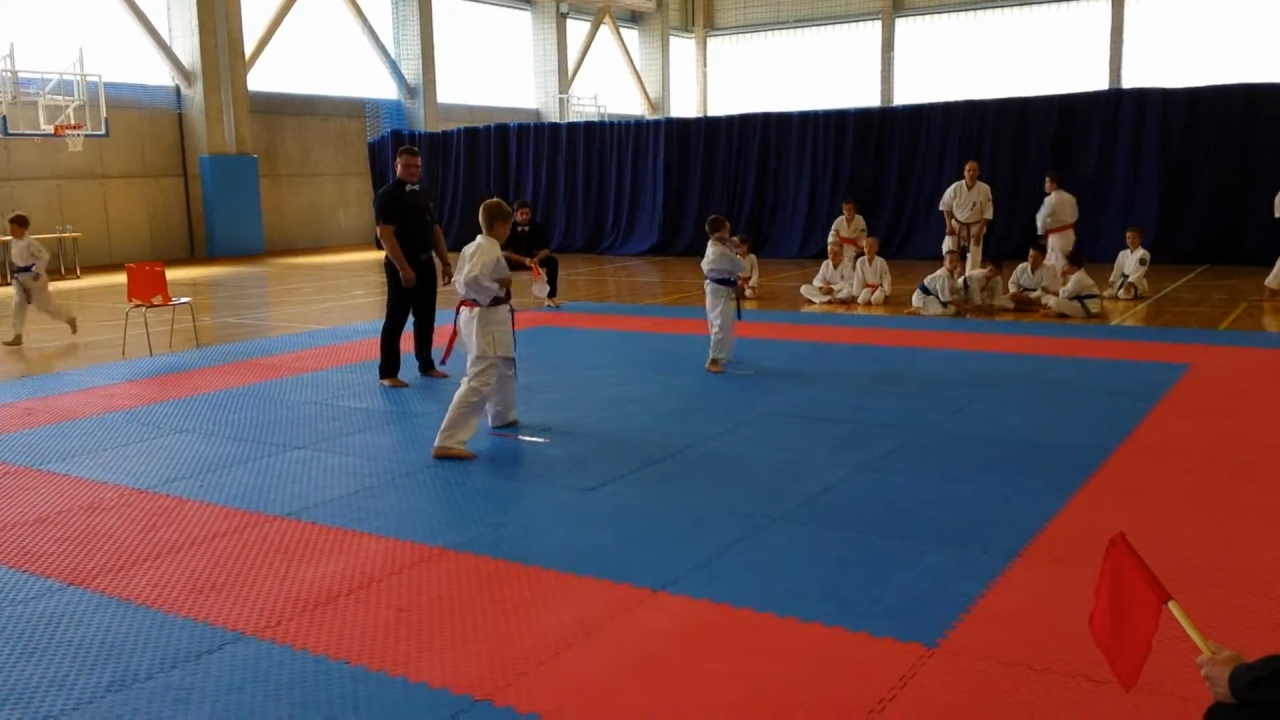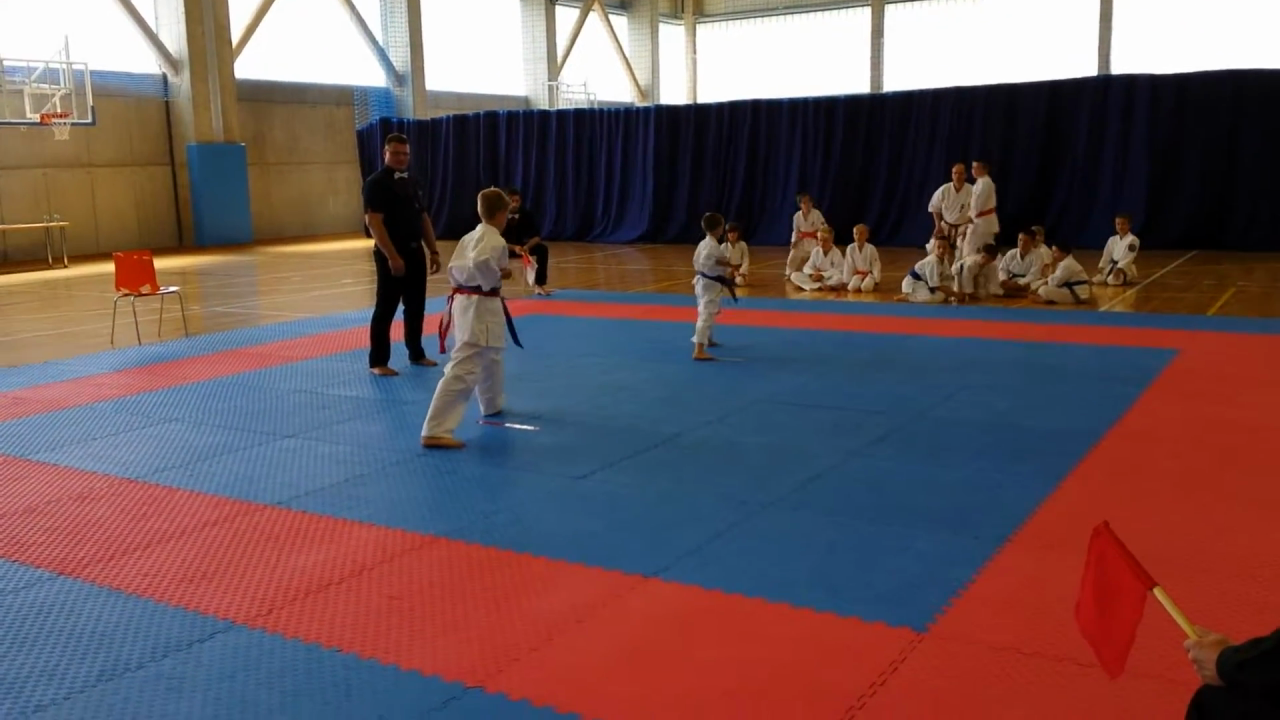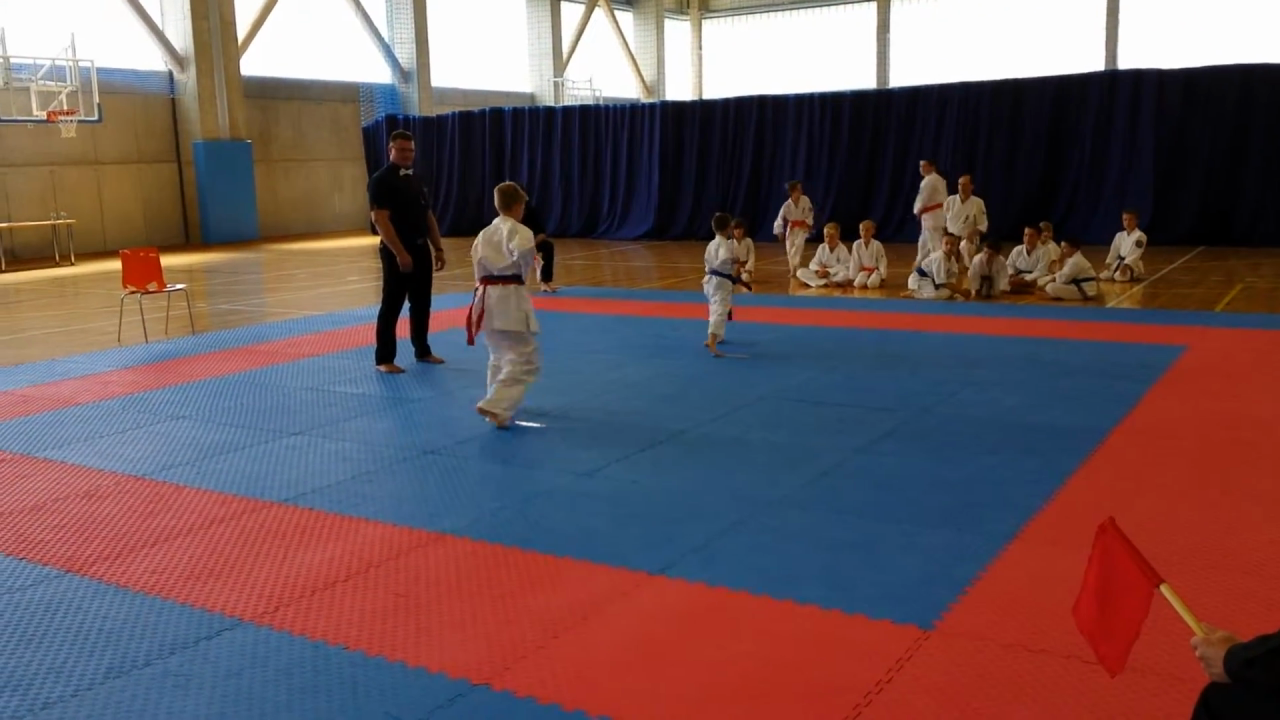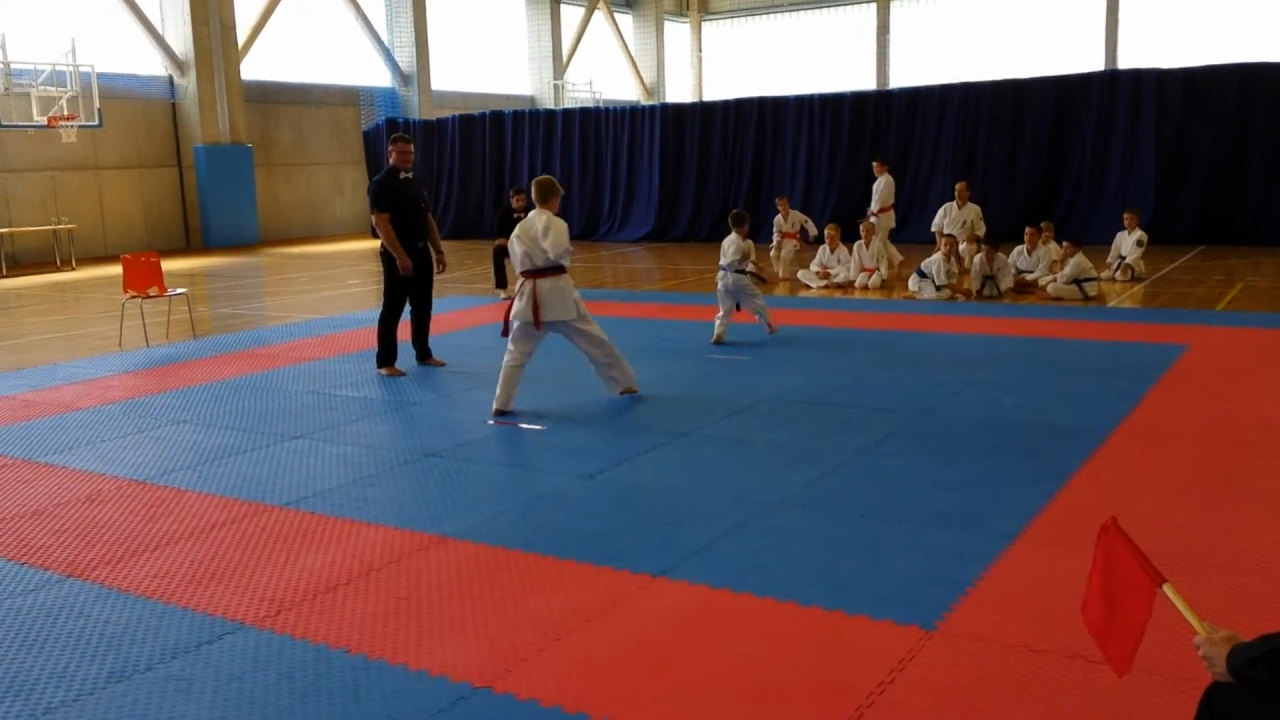
dt=0.3s
person 1, frame 1
left shoulder: (472, 248)
right shoulder: (489, 251)
left elbow: (460, 282)
right elbow: (472, 280)
left wrist: (499, 285)
right wrist: (496, 290)
left hip: (474, 314)
right hip: (488, 318)
left knee: (503, 369)
right knee: (478, 383)
left ankle: (502, 416)
right ankle: (447, 442)
person 1, frame 2
left shoulder: (468, 238)
right shoulder: (494, 239)
left elbow: (454, 270)
right elbow: (482, 263)
left wrist: (486, 278)
right wrist: (496, 276)
left hip: (464, 302)
right hip: (481, 308)
left knee: (490, 357)
right knee: (461, 371)
left ankle: (491, 405)
right ankle: (435, 431)
person 1, frame 3
left shoulder: (484, 234)
right shoulder: (519, 231)
left elbow: (480, 265)
right elbow: (524, 252)
right wrist: (525, 268)
left hip: (486, 295)
right hip: (510, 297)
left knee: (500, 355)
right knee: (524, 360)
left ankle: (498, 405)
right ankle: (496, 406)
person 1, frame 4
left shoulder: (521, 227)
right shoulder: (555, 223)
left elbow: (517, 258)
right elbow: (558, 252)
right wrist: (566, 255)
left hip: (529, 290)
right hip: (559, 288)
left knee: (517, 351)
right knee: (593, 341)
left ankle: (501, 404)
right ankle: (624, 383)
person 2, frame 1
left shoulder: (422, 195)
right shoulder: (387, 195)
left elbow: (435, 231)
right elbow: (384, 235)
left wrist: (445, 262)
right wrist: (403, 268)
left hip: (426, 264)
right hip: (401, 267)
left knee: (425, 317)
right knee: (396, 320)
left ankle: (426, 365)
right ankle: (387, 373)
person 2, frame 2
left shoulder: (411, 182)
right shoulder: (376, 183)
left elbow: (423, 219)
right elbow: (373, 223)
left wrist: (433, 251)
right wrist: (392, 256)
left hip: (415, 253)
right hip: (391, 255)
left knee: (416, 306)
right knee: (386, 308)
left ankle: (416, 354)
right ankle: (378, 362)
person 2, frame 3
left shoulder: (416, 180)
right shoulder: (381, 180)
left elbow: (428, 216)
right elbow: (379, 220)
left wrist: (438, 248)
right wrist: (400, 253)
left hip: (421, 250)
right hip: (397, 252)
left knee: (421, 303)
right knee: (392, 305)
left ankle: (422, 351)
right ankle: (384, 359)
person 2, frame 4
left shoulder: (415, 182)
right shoulder: (381, 184)
left elbow: (428, 219)
right elbow: (380, 223)
left wrist: (438, 251)
right wrist: (400, 256)
left hip: (421, 253)
right hip: (397, 255)
left knee: (422, 306)
right knee: (393, 308)
left ankle: (423, 354)
right ankle: (385, 362)
